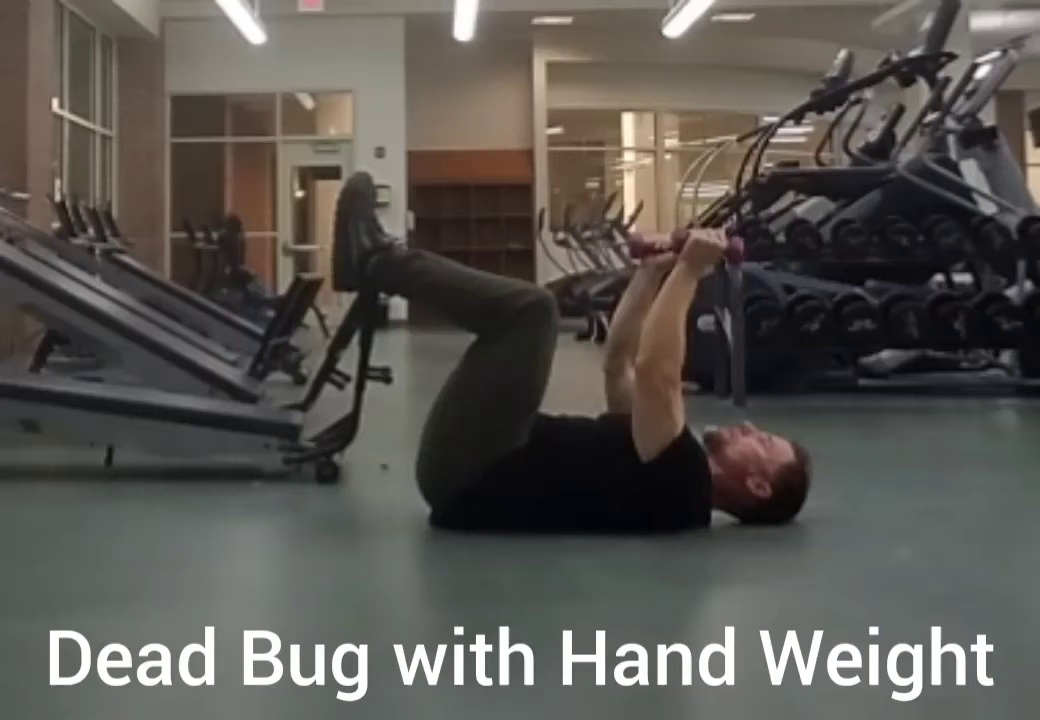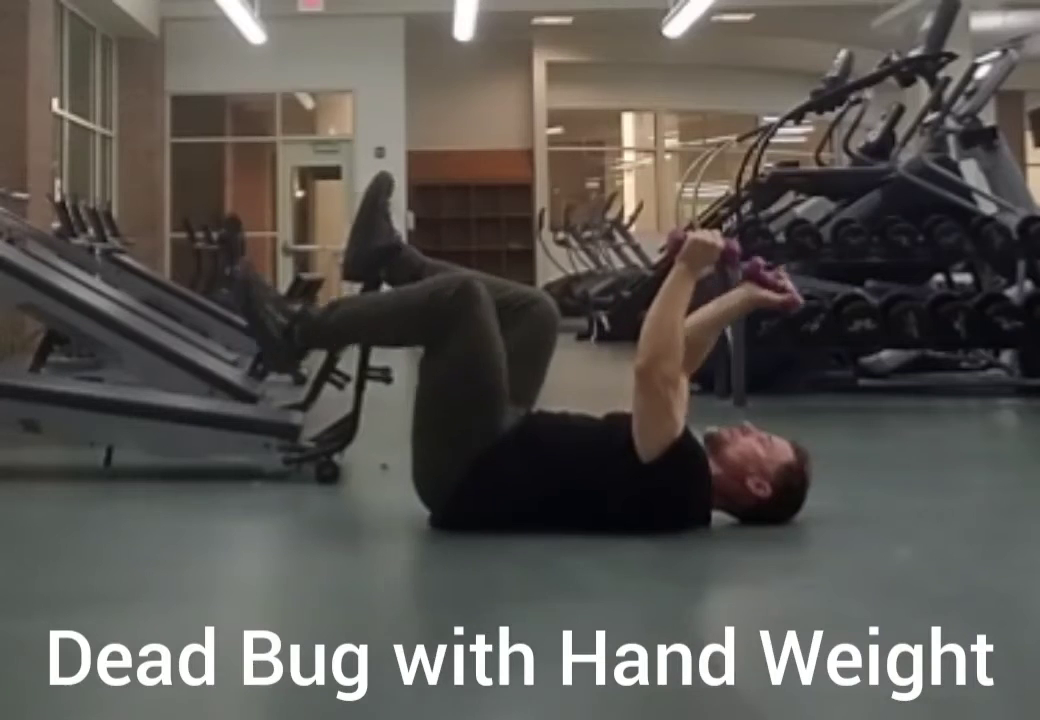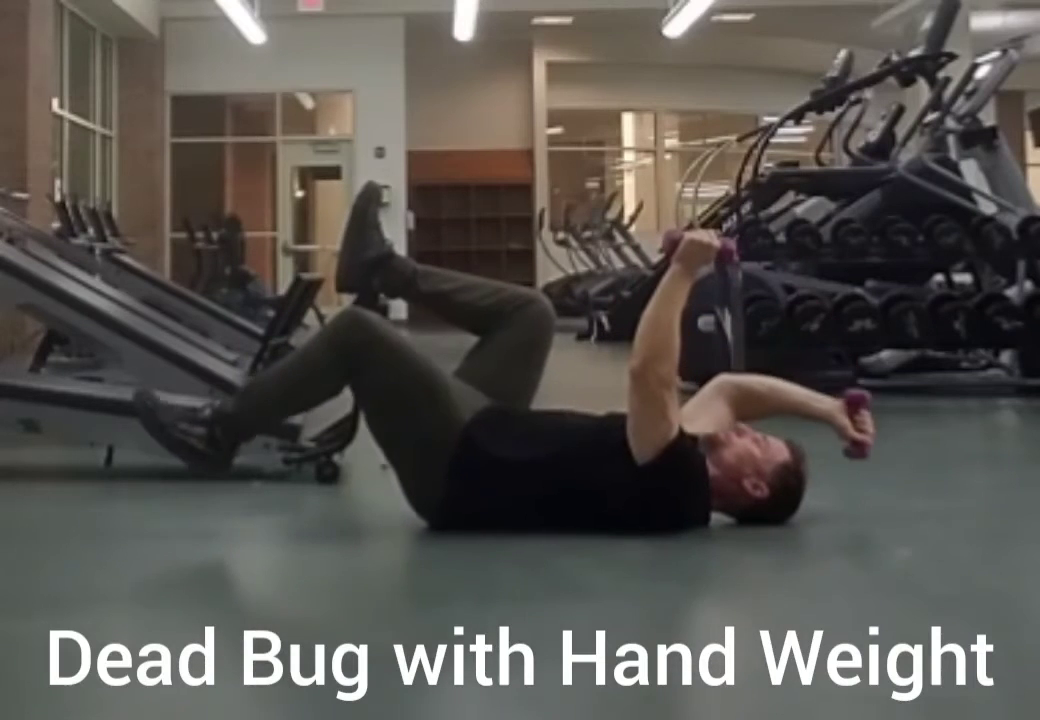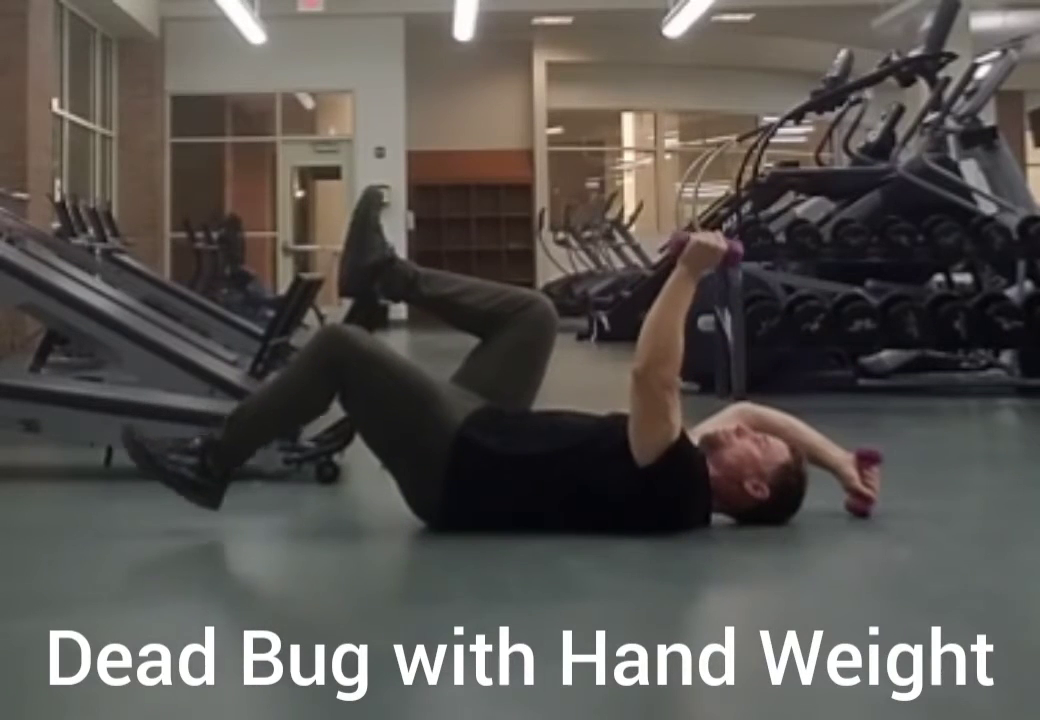
dt=0.5s
person 1, frame 1
left shoulder: (681, 482)
right shoulder: (673, 460)
left elbow: (655, 375)
right elbow: (619, 362)
left wrist: (688, 272)
right wrist: (651, 274)
left hip: (466, 482)
right hip: (480, 477)
left knee: (530, 309)
right knee: (526, 313)
left ankle: (374, 262)
right ankle: (382, 259)
person 1, frame 2
left shoulder: (679, 484)
right shoulder: (683, 464)
left elbow: (653, 372)
right elbow: (671, 359)
left wrist: (686, 270)
right wrist: (746, 297)
left hip: (472, 475)
right hip: (496, 456)
left knee: (464, 296)
right knee: (534, 310)
left ankle: (293, 329)
right ankle: (389, 259)
person 1, frame 3
left shoulder: (676, 487)
right shoulder: (693, 465)
left elbow: (648, 376)
right elbow: (729, 388)
left wrist: (682, 271)
right wrist: (830, 409)
left hip: (460, 470)
right hip: (489, 440)
left knee: (358, 334)
right knee: (530, 311)
left ankle: (217, 434)
right ankle: (384, 269)
person 1, frame 4
left shoulder: (675, 488)
right shoulder: (693, 474)
left elbow: (650, 376)
right elbow: (754, 409)
left wrist: (688, 271)
right wrist: (842, 460)
left hip: (459, 466)
right hip: (486, 437)
left knee: (339, 346)
right knee: (533, 312)
left ankle: (212, 464)
right ankle: (388, 274)
